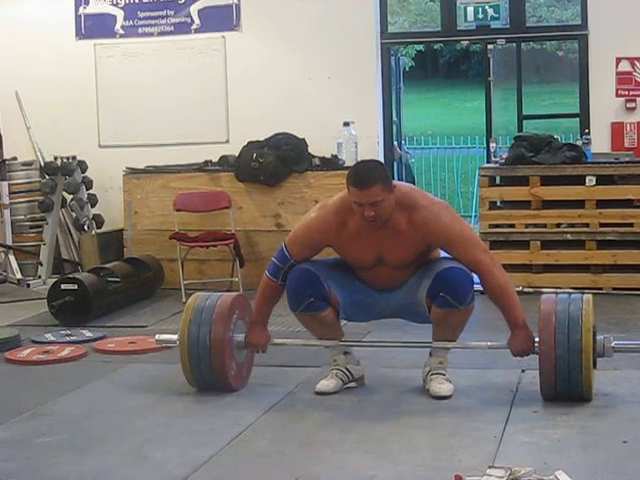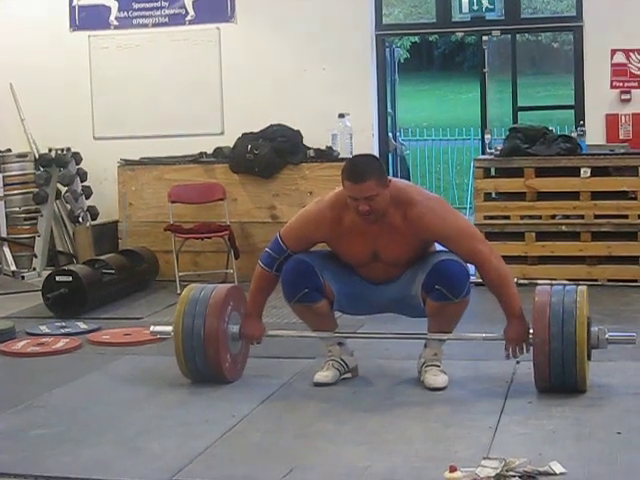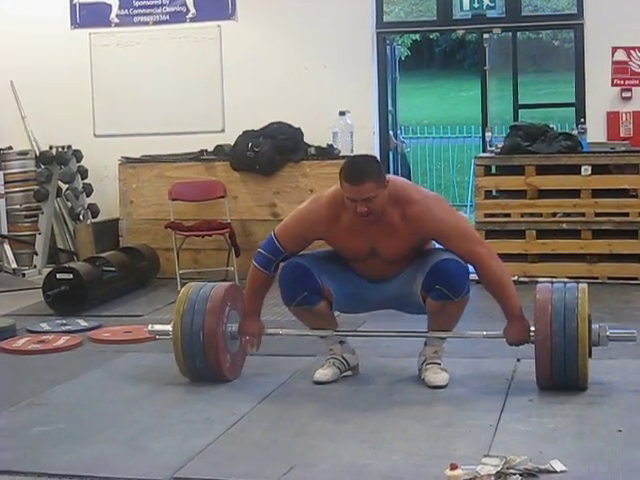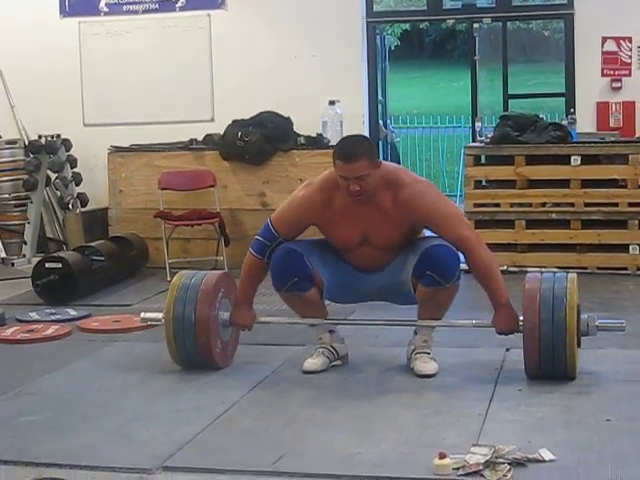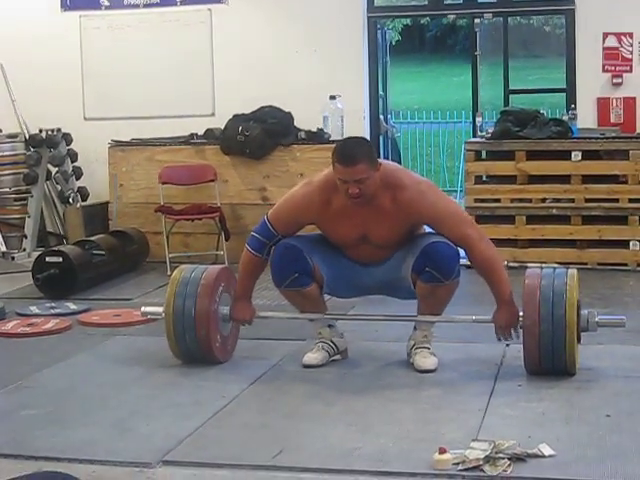
dt=1s
person 1, frame 1
left shoulder: (427, 213)
right shoulder: (328, 217)
left elbow: (486, 265)
right elbow: (280, 265)
left wrist: (519, 328)
right wrist: (258, 324)
left hip: (417, 290)
right hip: (361, 290)
left knee: (457, 280)
right knee: (301, 282)
left ankle: (437, 364)
right ankle: (344, 363)
person 1, frame 2
left shoulder: (422, 209)
right shoulder: (324, 213)
left elbow: (485, 256)
right elbow: (273, 256)
left wrist: (516, 318)
right wrist: (253, 316)
left hip: (412, 285)
right hip: (356, 285)
left knee: (453, 272)
right knee: (296, 273)
left ankle: (432, 356)
right ankle: (339, 354)
person 1, frame 3
left shoulder: (420, 207)
right shoulder: (321, 210)
left elbow: (483, 256)
right elbow: (269, 253)
left wrist: (515, 318)
right wrist: (250, 315)
left hip: (411, 280)
right hip: (354, 281)
left knee: (452, 272)
right knee: (293, 277)
left ankle: (432, 354)
right ankle: (340, 352)
person 1, frame 4
left shoulder: (412, 192)
right shoulder: (314, 196)
left elbow: (471, 244)
right elbow: (264, 243)
left wrist: (503, 307)
right wrist: (243, 304)
left hip: (402, 273)
right hip: (345, 273)
left knee: (443, 258)
right knee: (285, 262)
left ankle: (421, 344)
right ankle: (329, 342)
person 1, frame 5
left shoulder: (412, 192)
right shoulder: (313, 194)
left elbow: (474, 240)
right elbow: (261, 238)
left wrist: (505, 303)
right wrist: (242, 298)
left hip: (401, 266)
right hip: (344, 266)
left knee: (443, 254)
right knee: (285, 257)
left ankle: (421, 339)
right ankle: (328, 337)
